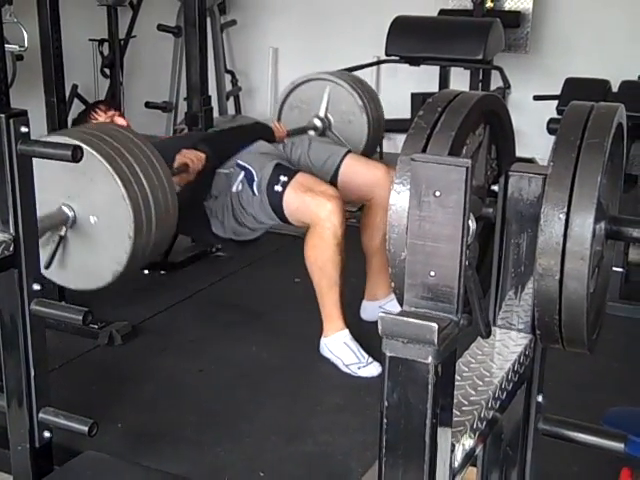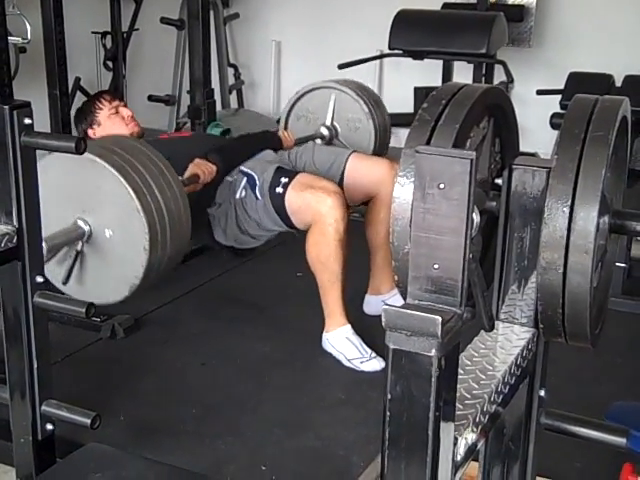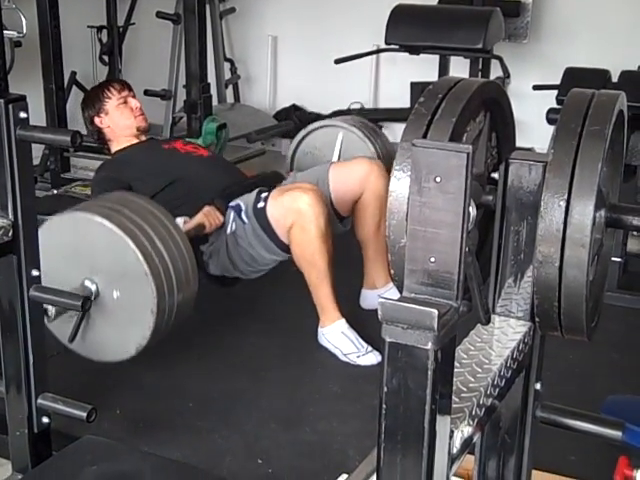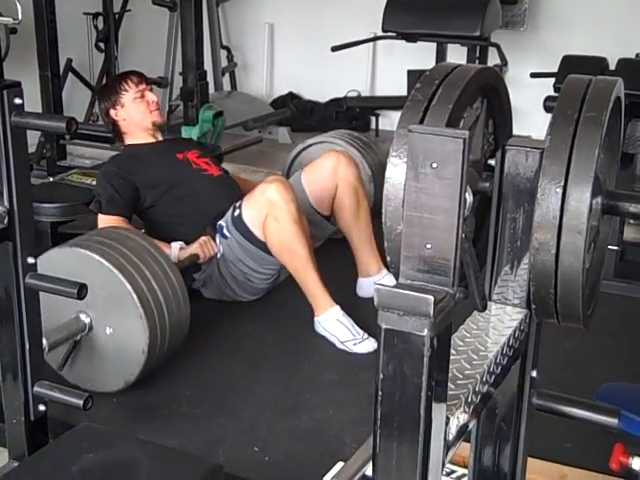
dt=0.4s
person 1, frame 1
left shoulder: (156, 151)
left wrist: (271, 131)
right hip: (233, 177)
left knee: (382, 180)
right knee: (327, 208)
left ankle: (378, 298)
right ankle: (334, 336)
person 1, frame 2
left shoulder: (161, 146)
left wrist: (277, 139)
right wrist: (187, 180)
right hip: (236, 187)
left knee: (385, 174)
right knee: (328, 203)
left ankle: (382, 293)
right ankle: (337, 331)
person 1, frame 3
left shoulder: (169, 146)
right shoulder: (112, 174)
left wrist: (284, 178)
right wrist: (184, 225)
left hip: (263, 197)
right hip: (230, 227)
left knee: (369, 172)
right knee: (305, 202)
left ankle: (378, 288)
right ankle: (331, 326)
person 1, frame 4
left shoulder: (185, 146)
right shoulder: (120, 170)
right wrist: (176, 251)
left hip: (265, 232)
right hip: (221, 258)
left knee: (336, 164)
right knee: (274, 192)
left ankle: (373, 276)
right ankle: (327, 314)
